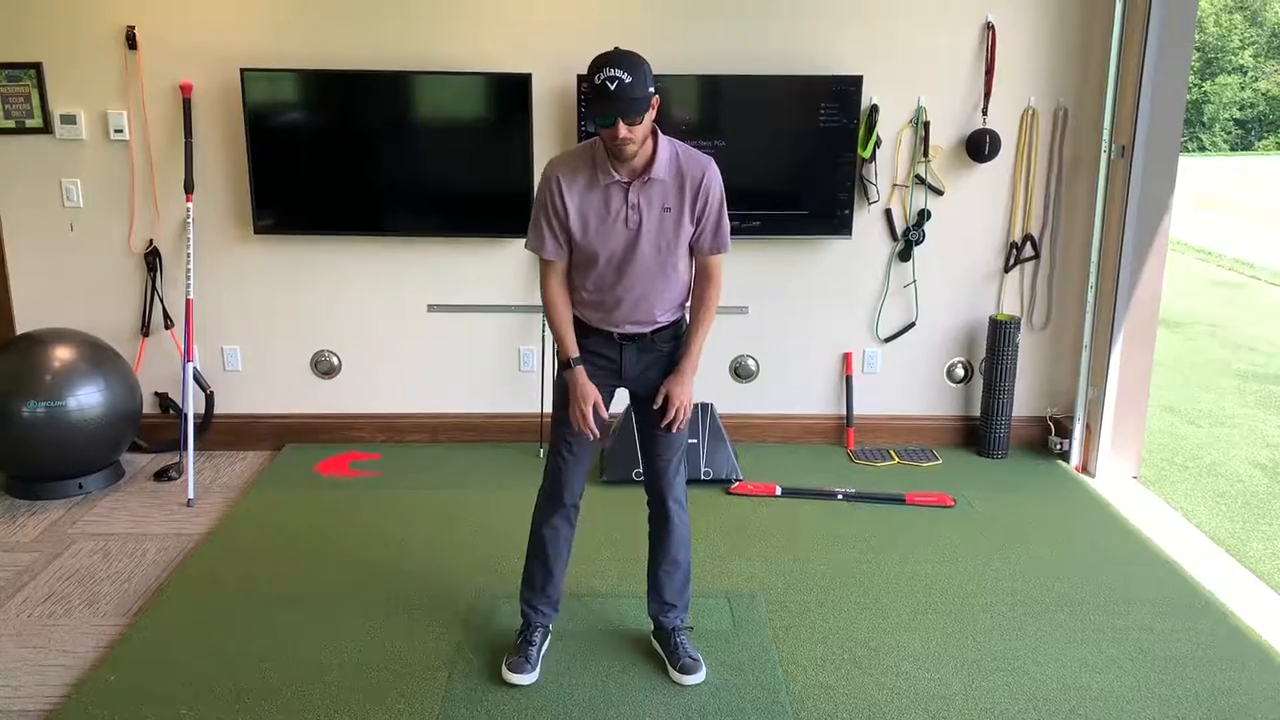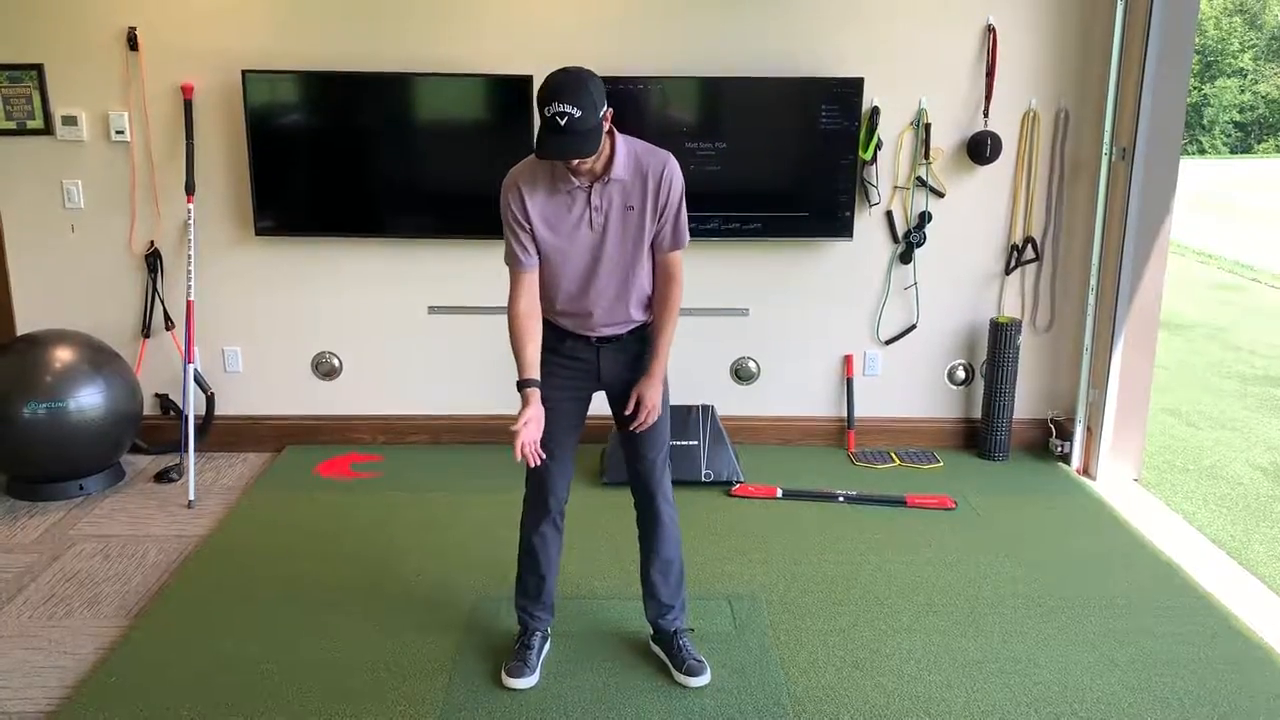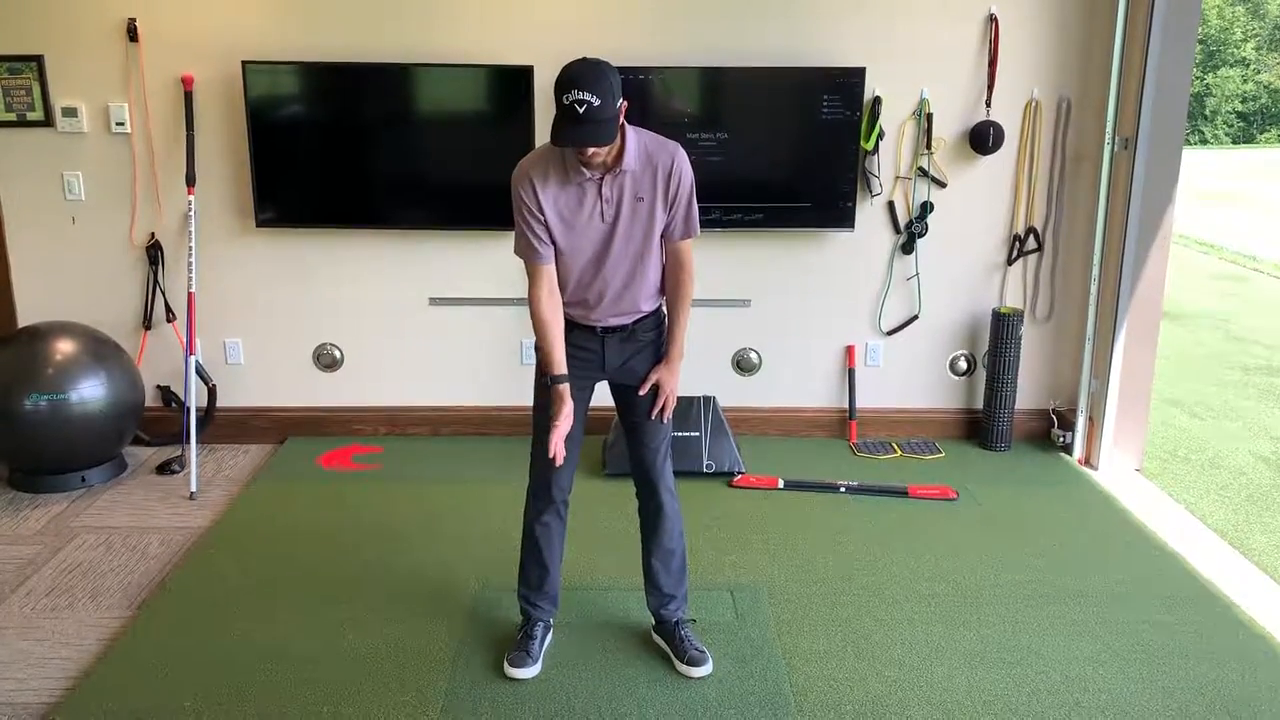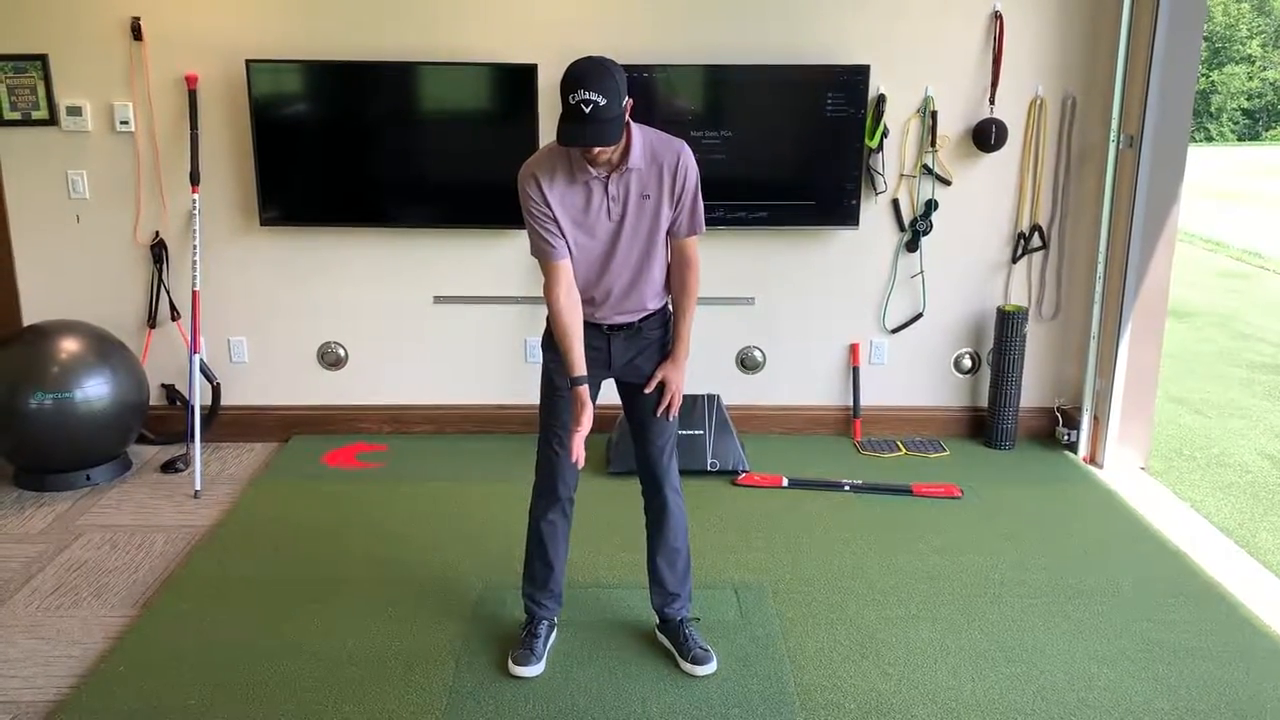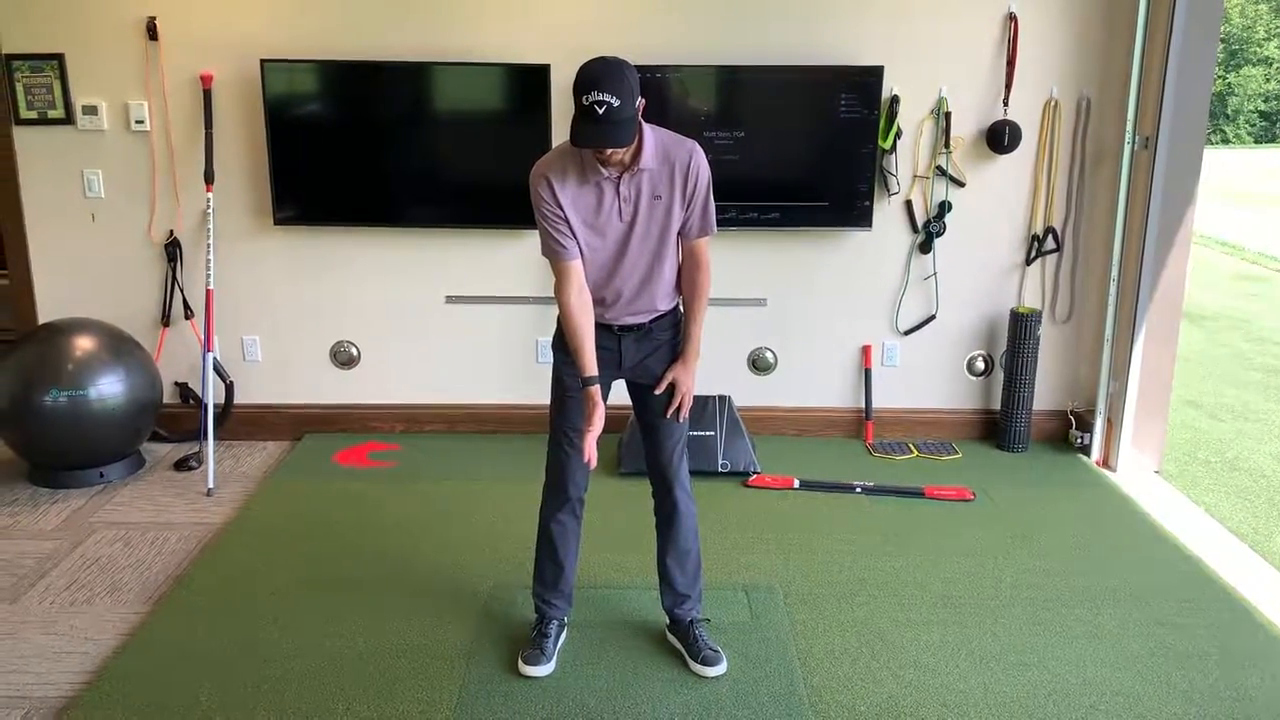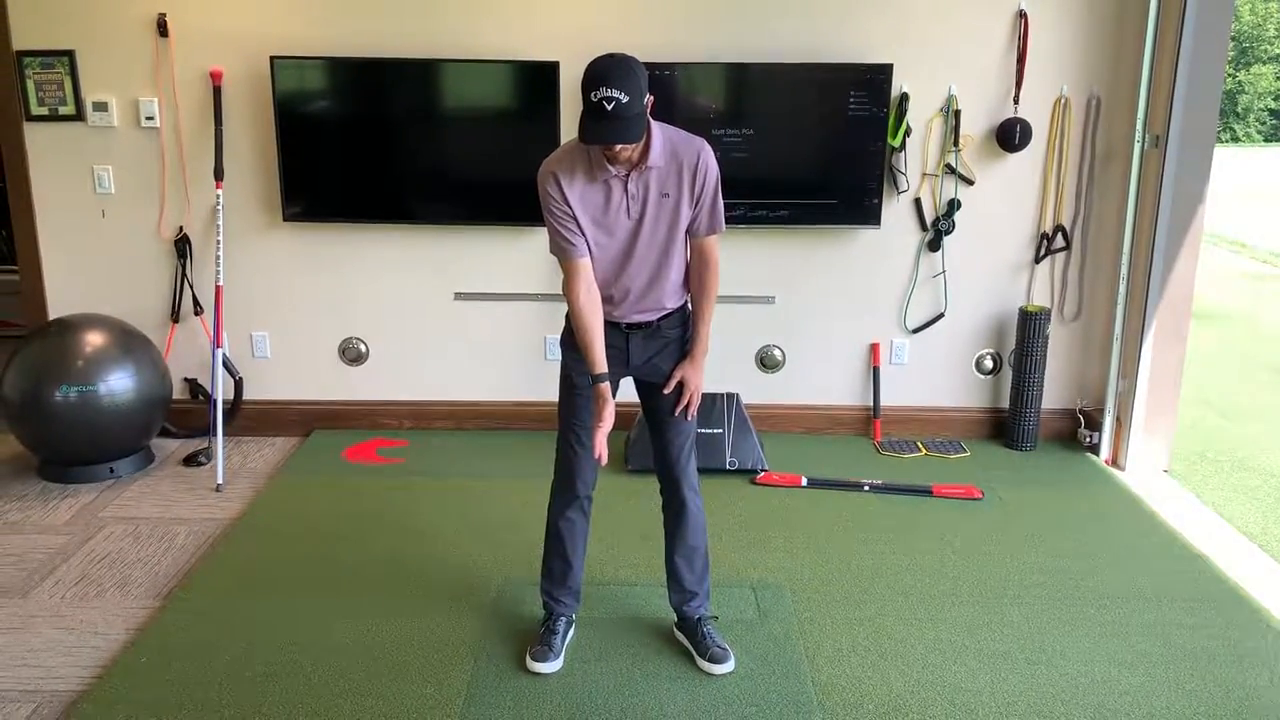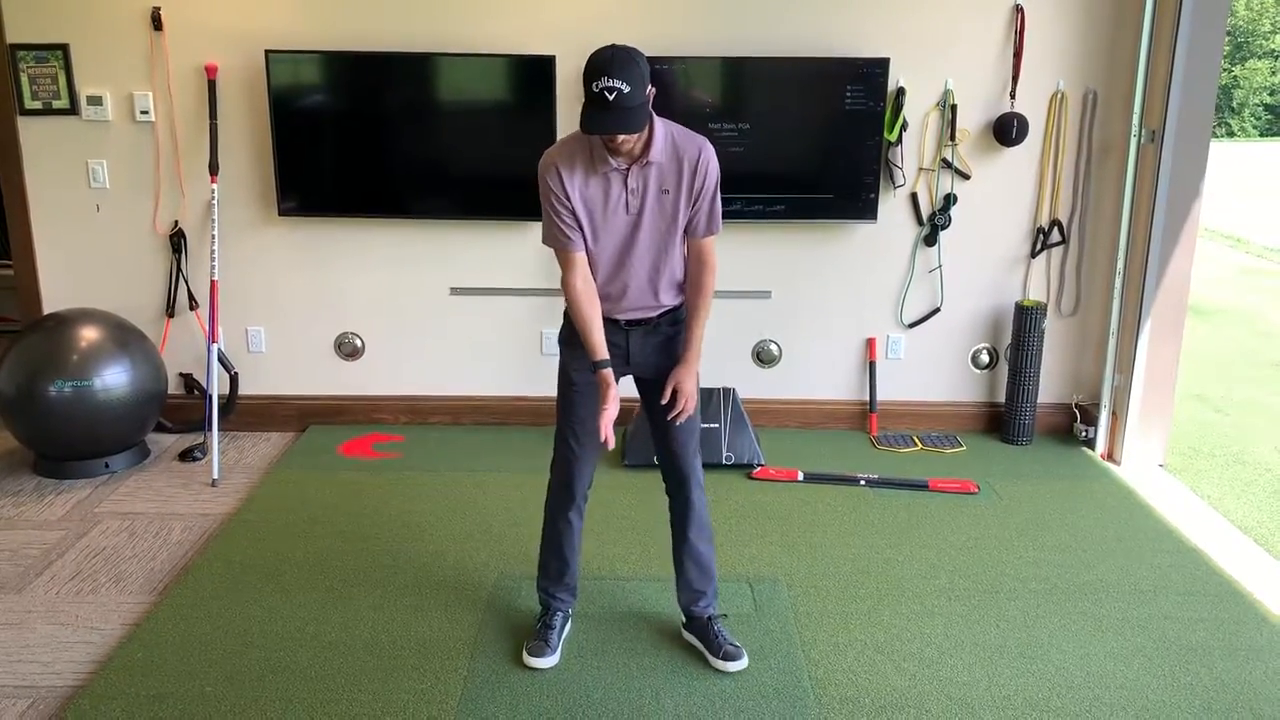
dt=0.7s
person 1, frame 1
left shoulder: (698, 173)
right shoulder: (562, 175)
left elbow: (709, 275)
right elbow: (554, 275)
left wrist: (687, 370)
right wrist: (573, 368)
left hip: (662, 347)
right hip: (590, 345)
left knee: (667, 494)
right knee: (560, 491)
left ankle: (670, 625)
right ankle: (535, 623)
person 1, frame 2
left shoulder: (658, 170)
right shoulder: (522, 185)
left elbow: (669, 275)
right elbow: (524, 292)
left wrist: (655, 371)
right wrist: (531, 393)
left hip: (635, 346)
right hip: (562, 349)
left knee: (654, 493)
right knee: (544, 498)
left ankle: (668, 627)
right ankle: (533, 630)
person 1, frame 3
left shoulder: (667, 162)
right shoulder: (532, 176)
left elbow: (679, 263)
right elbow: (543, 285)
left wrist: (674, 358)
right wrist: (561, 388)
left hip: (641, 337)
right hip: (570, 337)
left knee: (657, 483)
right knee: (548, 486)
left ankle: (670, 618)
right ankle: (536, 620)
person 1, frame 4
left shoulder: (673, 159)
right shoulder: (539, 176)
left elbow: (685, 258)
right elbow: (561, 283)
left wrist: (680, 354)
right wrist: (579, 386)
left hip: (649, 333)
right hip: (574, 335)
left knee: (663, 481)
right knee: (554, 484)
left ankle: (673, 616)
right ankle: (540, 618)
person 1, frame 5
left shoulder: (685, 160)
right shoulder: (551, 176)
left elbow: (695, 260)
right elbow: (571, 284)
left wrist: (690, 356)
right wrist: (590, 387)
left hip: (659, 335)
right hip: (585, 336)
left knee: (673, 483)
right knee: (564, 485)
left ankle: (684, 617)
right ankle: (550, 617)
person 1, frame 6
left shoulder: (694, 158)
right shoulder: (559, 174)
left elbow: (705, 258)
right elbow: (580, 281)
left wrist: (698, 354)
right wrist: (600, 385)
left hip: (668, 332)
right hip: (592, 334)
left knee: (681, 481)
right knee: (573, 482)
left ankle: (692, 614)
right ankle: (558, 615)
person 1, frame 7
left shoulder: (694, 155)
right shoulder: (560, 166)
left elbow: (702, 260)
right elbow: (575, 273)
left wrist: (691, 361)
right wrist: (603, 374)
left hip: (666, 329)
right hip: (590, 332)
left knee: (686, 478)
right knee: (570, 479)
left ankle: (700, 613)
right ankle: (556, 608)
